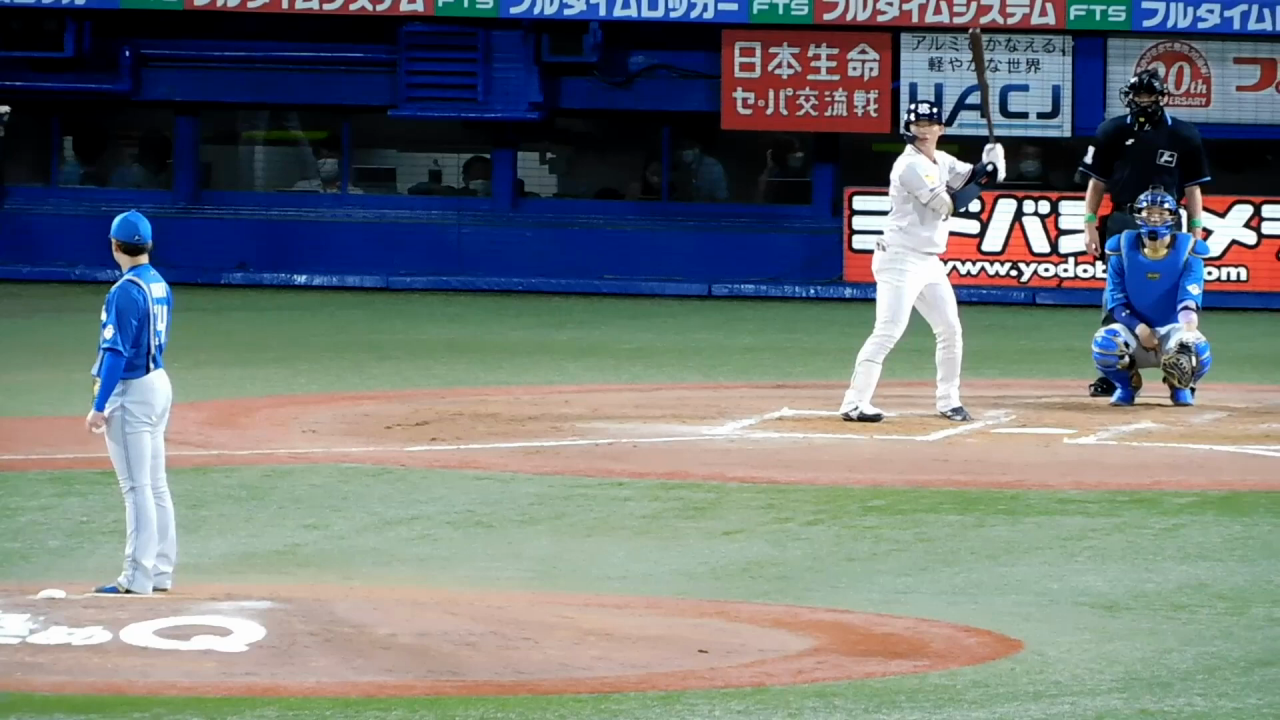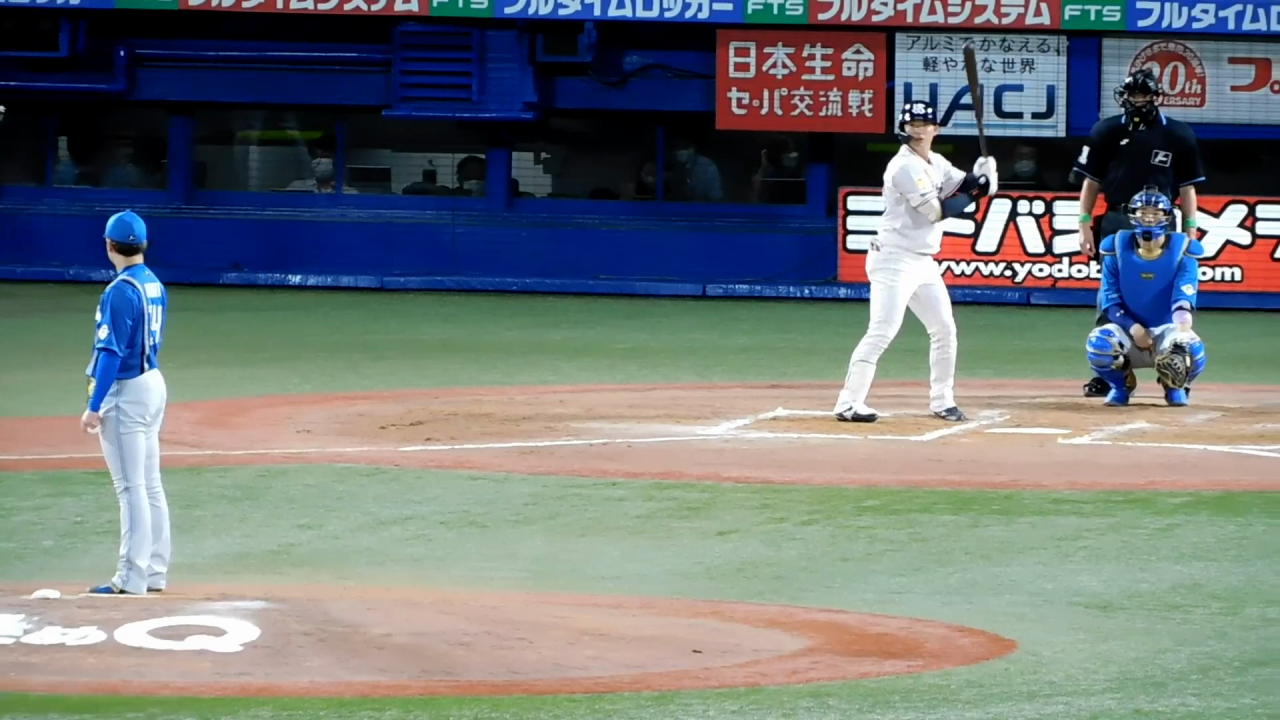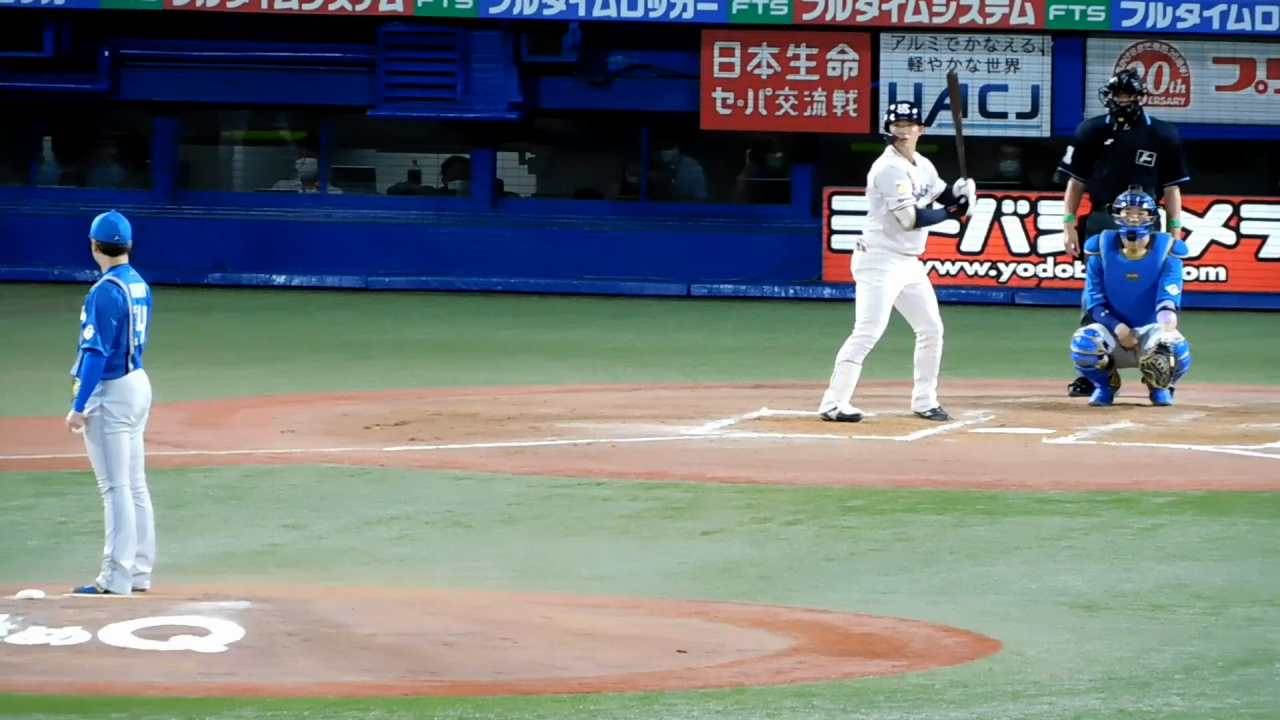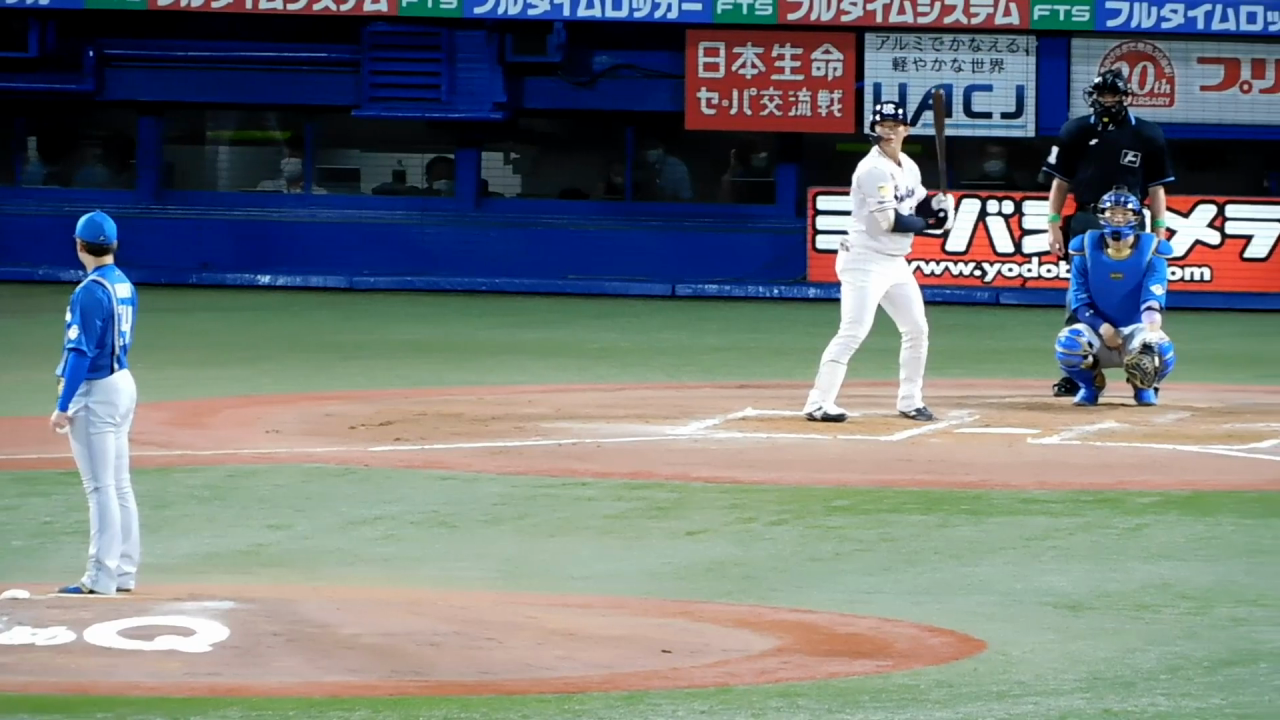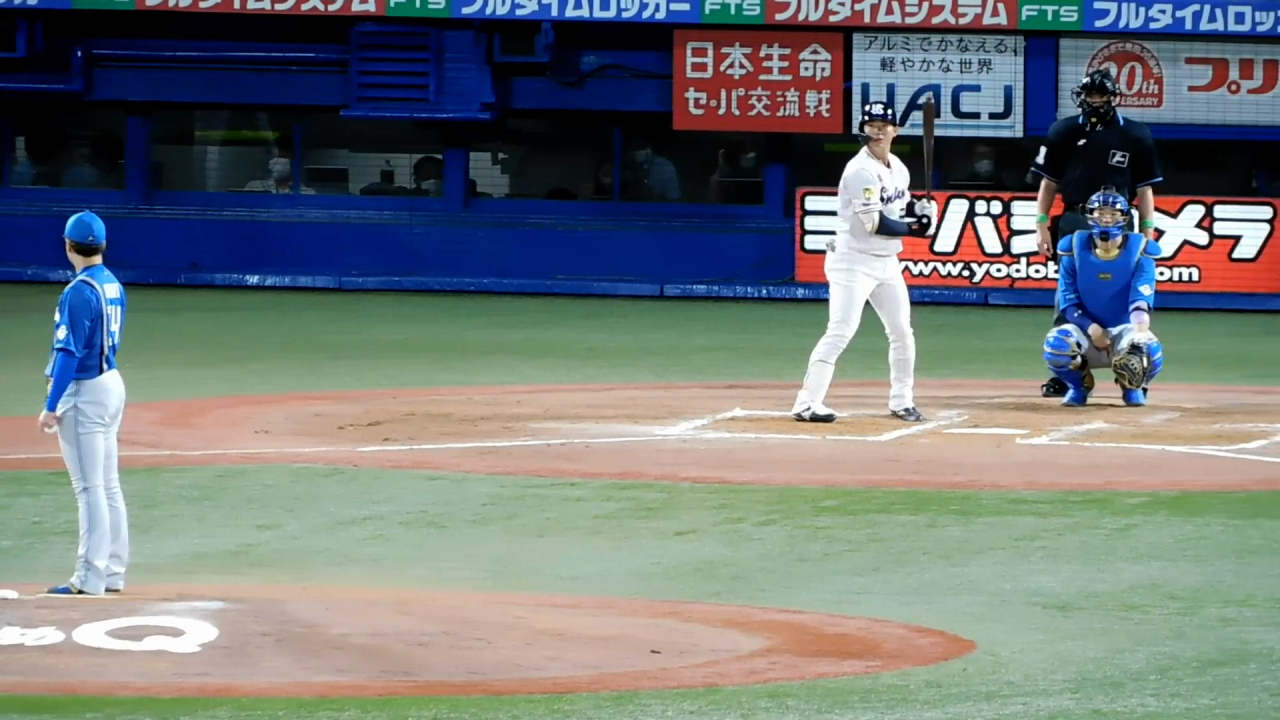
dt=0.1s
person 1, frame 1
left shoulder: (125, 290)
right shoulder: (160, 285)
left elbow: (117, 353)
left wrist: (99, 406)
left hip: (131, 392)
right hip: (157, 383)
left knee: (136, 487)
right knee: (155, 484)
left ankle: (138, 578)
right ankle: (160, 570)
person 1, frame 2
left shoulder: (120, 290)
right shoulder: (154, 284)
left elbow: (111, 353)
left wrist: (94, 406)
left hip: (126, 392)
right hip: (152, 383)
left knee: (130, 487)
right knee: (149, 484)
left ankle: (133, 578)
right ankle: (154, 570)
person 1, frame 3
left shoulder: (105, 290)
right shoulder: (139, 285)
left elbow: (97, 353)
left wrist: (79, 406)
left hip: (110, 392)
right hip: (136, 384)
left knee: (115, 488)
right knee: (134, 485)
left ankle: (117, 578)
right ankle: (138, 571)
person 1, frame 4
left shoulder: (90, 291)
right shoulder: (125, 285)
left elbow: (81, 353)
left wrist: (63, 405)
left hip: (96, 392)
right hip: (121, 384)
left knee: (100, 488)
right knee: (119, 485)
left ankle: (102, 578)
right ankle: (123, 571)
person 1, frame 5
left shoulder: (79, 291)
right shoulder: (113, 285)
left elbow: (69, 353)
left wrist: (51, 406)
left hip: (84, 392)
right hip: (111, 384)
left knee: (89, 488)
right knee: (108, 485)
left ankle: (91, 579)
right ankle: (112, 571)
person 2, frame 1
left shoulder: (1184, 135)
right shoulder: (1112, 131)
left elbow: (1193, 188)
right elbow: (1097, 182)
left wrist: (1195, 233)
right wrist: (1091, 224)
right hip: (1122, 223)
person 2, frame 2
left shoulder: (1178, 135)
right shoulder: (1106, 131)
left elbow: (1187, 189)
right elbow: (1091, 182)
left wrist: (1190, 233)
right wrist: (1085, 225)
right hip: (1116, 224)
person 2, frame 3
left shoulder: (1163, 134)
right shoulder: (1091, 131)
left elbow: (1172, 188)
right elbow: (1075, 182)
left wrist: (1174, 232)
right wrist: (1070, 225)
right hip: (1101, 223)
person 2, frame 4
left shoulder: (1148, 135)
right shoulder: (1076, 131)
left elbow: (1156, 188)
right elbow: (1060, 182)
left wrist: (1159, 233)
right wrist: (1054, 225)
right hip: (1086, 223)
person 2, frame 5
left shoulder: (1136, 135)
right shoulder: (1064, 131)
left elbow: (1144, 189)
right elbow: (1049, 182)
left wrist: (1147, 233)
right wrist: (1042, 225)
right hip: (1074, 223)
person 3, frame 1
left shoulder: (940, 160)
right shoulder: (911, 165)
left elbow: (970, 178)
right elbow: (947, 206)
left wrist: (989, 164)
right wrist: (983, 182)
left hip: (929, 261)
right hip: (901, 260)
left knee: (950, 329)
right knee: (887, 331)
left ankle: (948, 400)
right ankle: (854, 403)
person 3, frame 2
left shoulder: (934, 161)
right shoulder: (905, 166)
left elbow: (962, 185)
right elbow: (937, 211)
left wrist: (982, 174)
right wrist: (974, 192)
left hip: (923, 261)
right hip: (895, 260)
left knee: (944, 329)
right knee: (881, 332)
left ankle: (942, 400)
right ankle: (848, 403)
person 3, frame 3
left shoulder: (922, 164)
right shoulder: (889, 168)
left elbow: (940, 195)
right elbow: (911, 219)
left wrist: (961, 192)
right wrist: (953, 210)
left hip: (909, 261)
right hip: (880, 260)
left knee: (931, 328)
right knee: (867, 331)
left ankle: (925, 400)
right ankle: (833, 403)
person 3, frame 4
left shoulder: (907, 165)
right shoulder: (873, 169)
left elbow: (919, 203)
right elbow: (891, 221)
left wrist: (940, 204)
right wrist: (932, 222)
left hip: (895, 262)
right hip: (865, 261)
left knee: (916, 329)
right knee: (852, 332)
left ankle: (910, 400)
right ankle: (818, 403)
person 3, frame 5
left shoulder: (899, 168)
right shoulder: (860, 170)
left elbow: (900, 206)
right elbow: (874, 223)
left wrist: (918, 209)
right wrist: (914, 228)
left hip: (887, 262)
right hip: (853, 261)
left knee: (902, 330)
right knee: (840, 332)
left ankle: (902, 401)
right ankle: (807, 403)
person 4, frame 1
left shoulder: (1188, 250)
right shoulder: (1122, 249)
left elbow: (1190, 301)
right elbow: (1116, 301)
left wrist: (1188, 336)
right wrist: (1140, 329)
left hip: (1173, 330)
right hip: (1134, 330)
left knee: (1198, 351)
right knee: (1104, 343)
left ankle: (1180, 385)
right ankle: (1127, 384)
person 4, frame 2
left shoulder: (1182, 250)
right shoulder: (1116, 249)
left elbow: (1184, 301)
right elbow: (1110, 302)
left wrist: (1182, 336)
right wrist: (1135, 330)
left hip: (1167, 330)
right hip: (1128, 330)
left knee: (1193, 351)
right knee: (1098, 343)
left ankle: (1175, 386)
right ankle: (1121, 385)
person 4, frame 3
left shoulder: (1167, 251)
right shoulder: (1101, 249)
left elbow: (1168, 301)
right elbow: (1095, 302)
left wrist: (1167, 337)
right wrist: (1119, 329)
left hip: (1152, 330)
right hip: (1112, 330)
left knee: (1177, 351)
right knee: (1082, 344)
left ankle: (1160, 386)
right ankle: (1105, 384)
person 4, frame 4
left shoulder: (1151, 251)
right shoulder: (1086, 248)
left elbow: (1153, 301)
right elbow: (1079, 302)
left wrist: (1151, 337)
right wrist: (1104, 328)
left hip: (1137, 330)
right hip: (1097, 330)
left knee: (1162, 351)
right knee: (1067, 344)
left ankle: (1145, 386)
right ankle: (1090, 385)
person 4, frame 5
left shoulder: (1139, 251)
right shoulder: (1074, 249)
left elbow: (1141, 301)
right elbow: (1067, 302)
left wrist: (1140, 338)
right wrist: (1092, 329)
left hip: (1125, 330)
right hip: (1085, 330)
left knee: (1150, 351)
right knee: (1055, 344)
left ankle: (1133, 386)
right ankle: (1079, 385)
